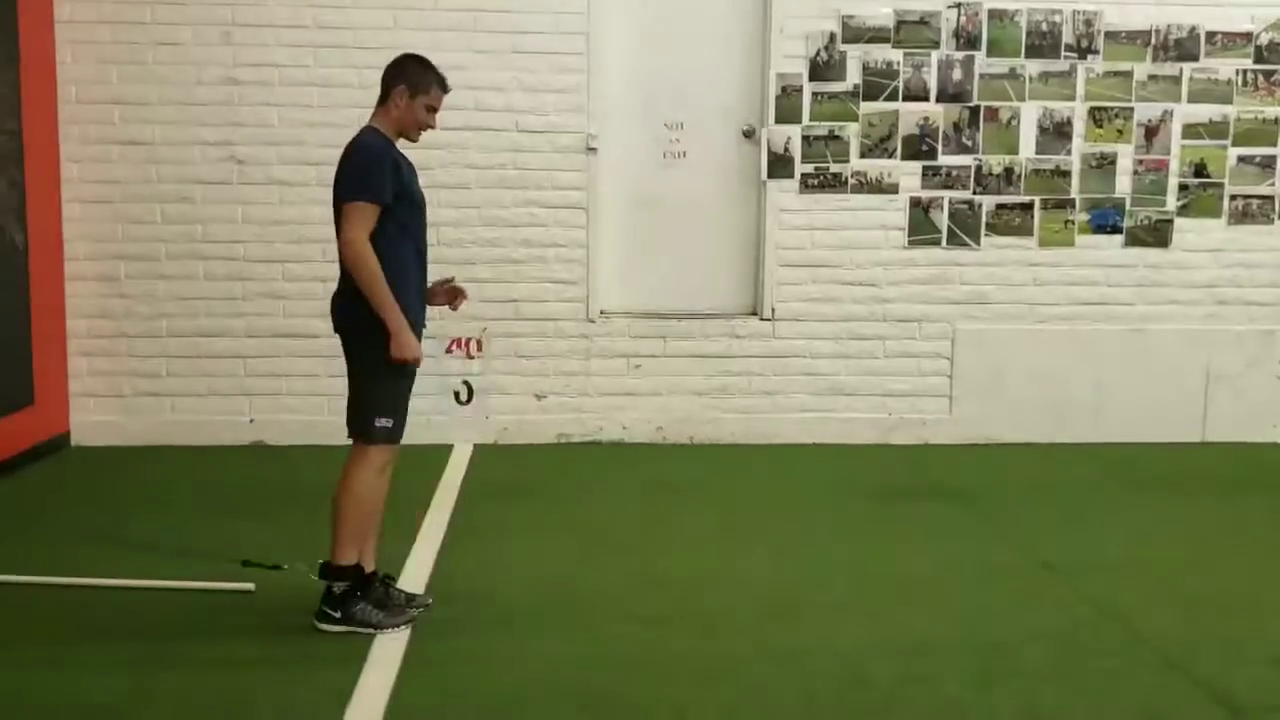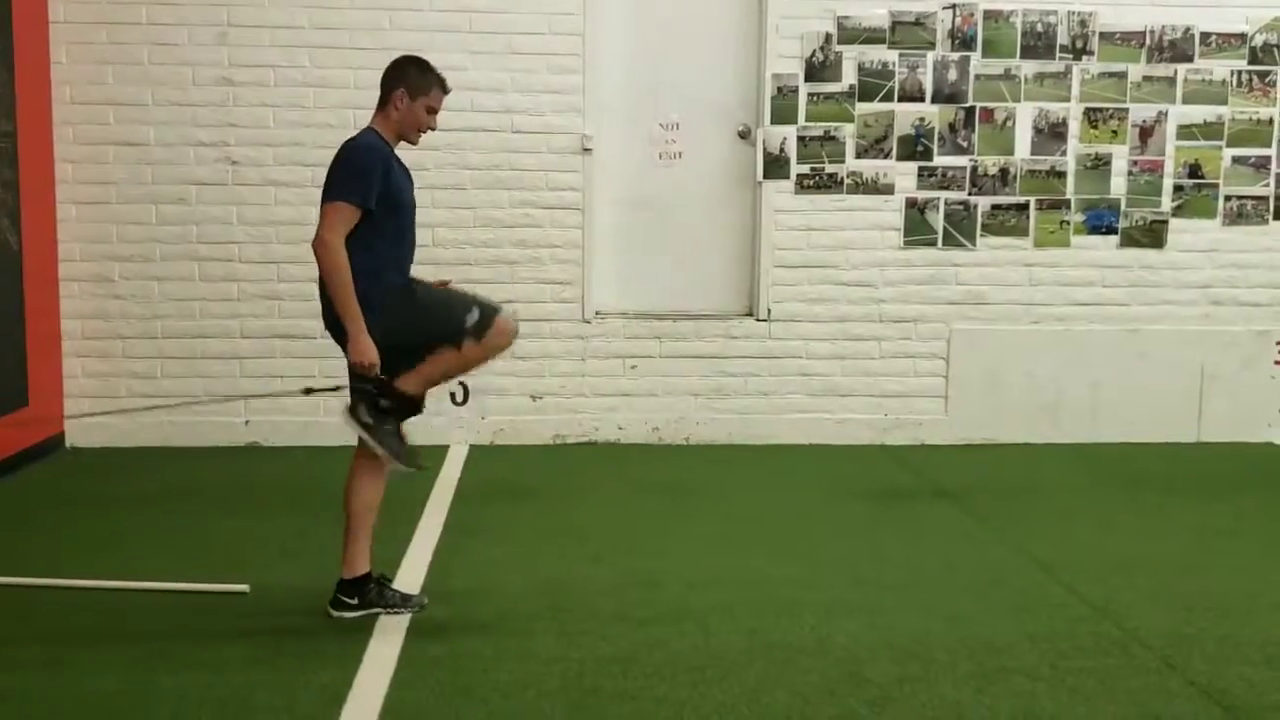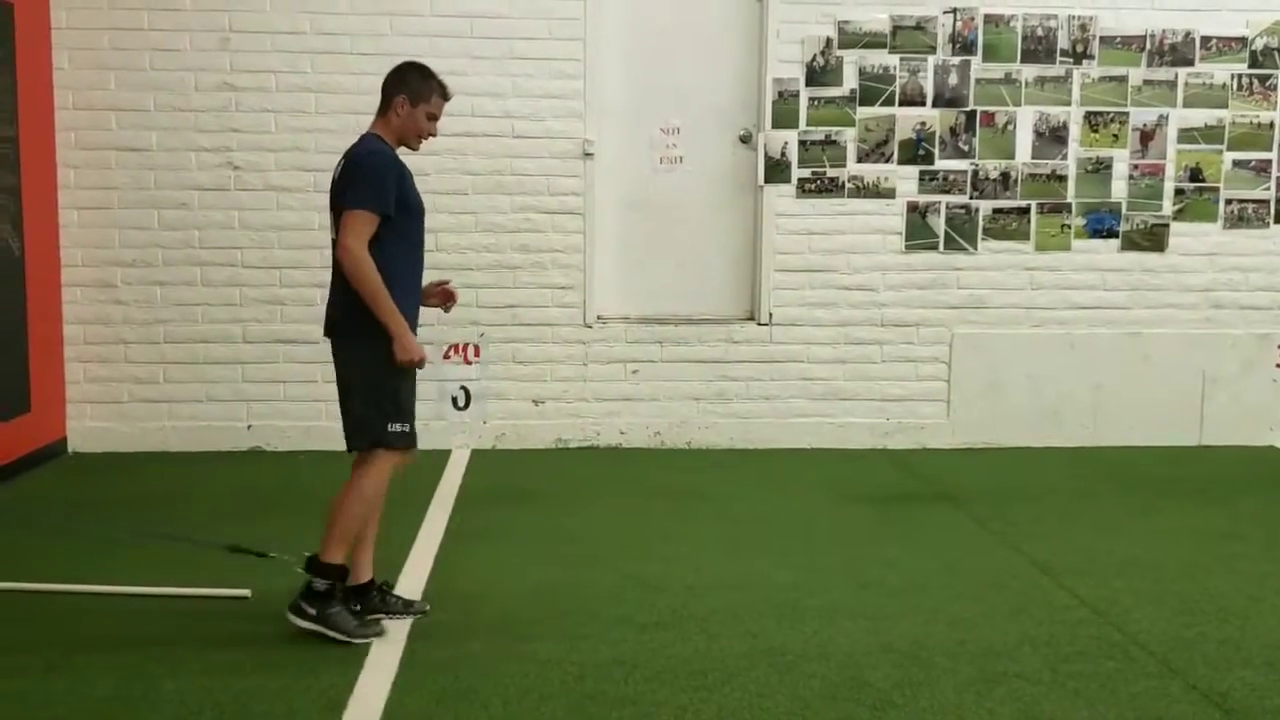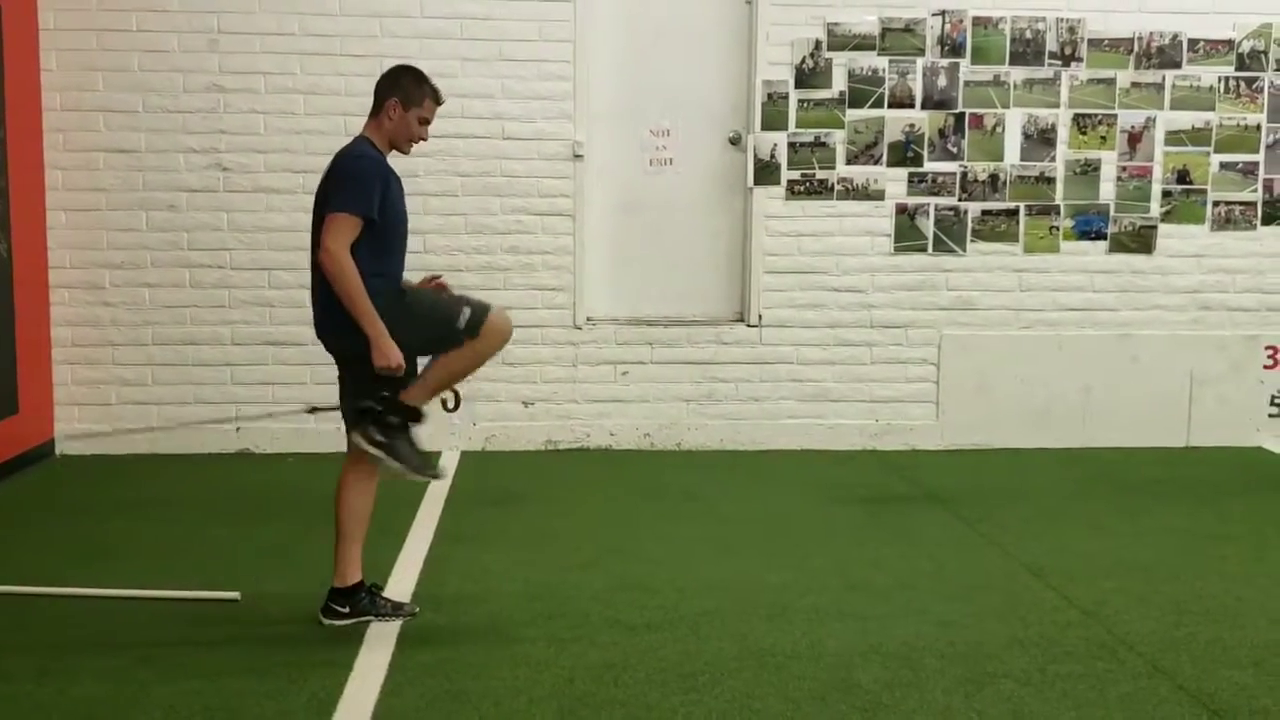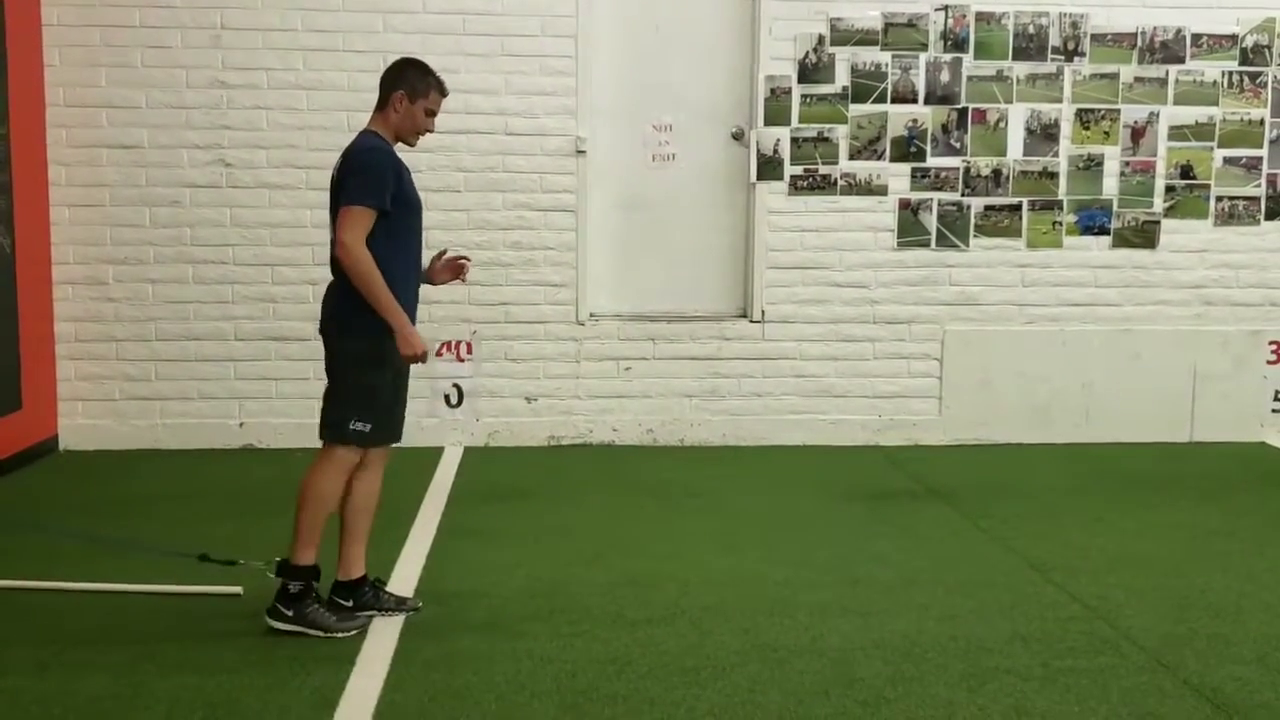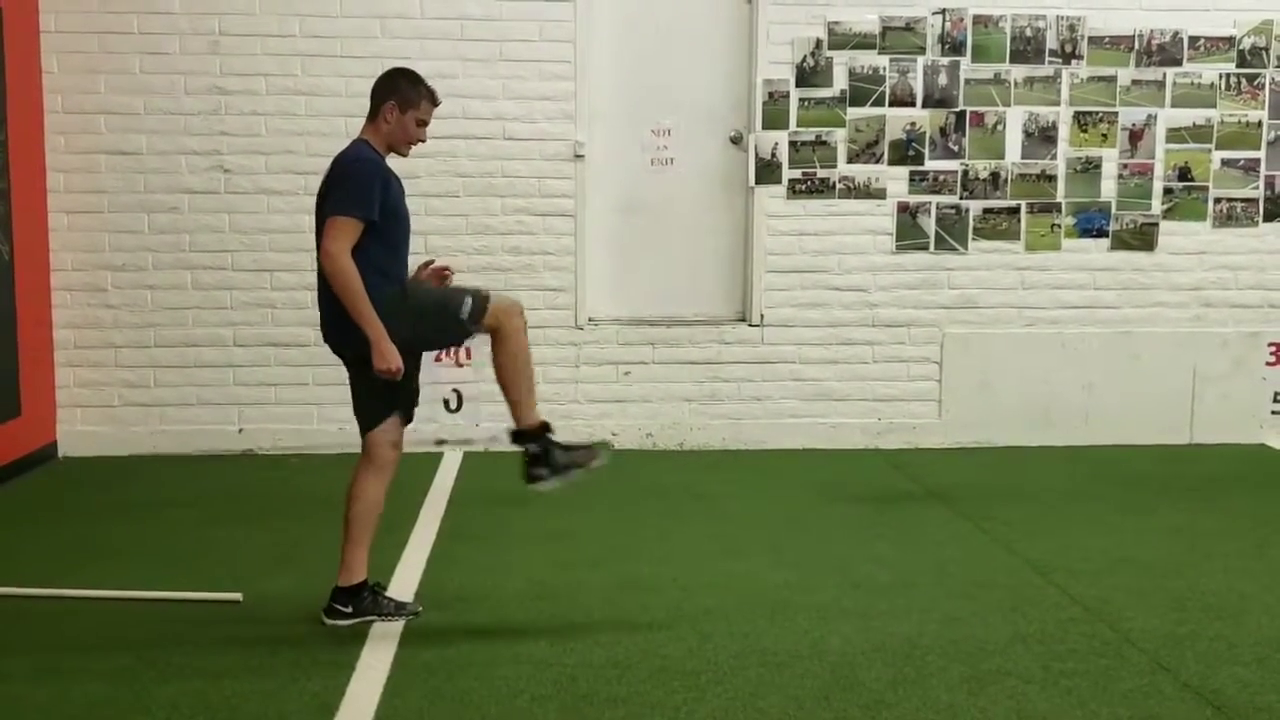
dt=0.7s
person 1, frame 1
left shoulder: (385, 156)
right shoulder: (372, 153)
right elbow: (354, 244)
left wrist: (423, 293)
right wrist: (398, 325)
left hip: (381, 322)
right hip: (378, 327)
left knee: (374, 447)
right knee: (375, 450)
left ankle: (359, 578)
right ankle: (341, 593)
person 1, frame 2
left shoulder: (386, 161)
right shoulder: (364, 153)
right elbow: (329, 241)
left wrist: (426, 298)
right wrist: (358, 333)
left hip: (384, 308)
right hip: (374, 306)
left knee: (380, 444)
right knee: (498, 328)
left ankle: (356, 584)
right ankle: (388, 401)
person 1, frame 3
left shoulder: (371, 161)
right shoulder: (375, 162)
right elbow: (351, 250)
left wrist: (416, 294)
right wrist: (400, 329)
left hip: (369, 332)
right hip: (375, 338)
left knee: (376, 455)
right knee: (385, 455)
left ankle: (357, 587)
right ankle: (320, 591)
person 1, frame 4
left shoulder: (370, 166)
right shoulder: (361, 165)
right elbow: (332, 252)
left wrist: (414, 293)
right wrist: (380, 335)
left hip: (364, 317)
right hip: (366, 316)
left knee: (368, 450)
right knee: (493, 325)
left ankle: (348, 592)
right ankle: (397, 411)
person 1, frame 5
left shoulder: (375, 158)
right shoulder: (371, 158)
right elbow: (349, 246)
left wrist: (425, 274)
right wrist: (403, 324)
left hip: (375, 330)
right hip: (365, 331)
left knee: (372, 453)
right knee: (343, 452)
left ankle: (352, 586)
right ankle: (293, 591)
person 1, frame 6
left shoulder: (368, 169)
right shoulder: (360, 167)
right elbow: (333, 256)
left wrist: (411, 282)
right wrist: (380, 338)
left hip: (367, 321)
right hip: (369, 322)
left knee: (383, 449)
right knee: (507, 313)
left ankle: (352, 592)
right ankle: (536, 445)
